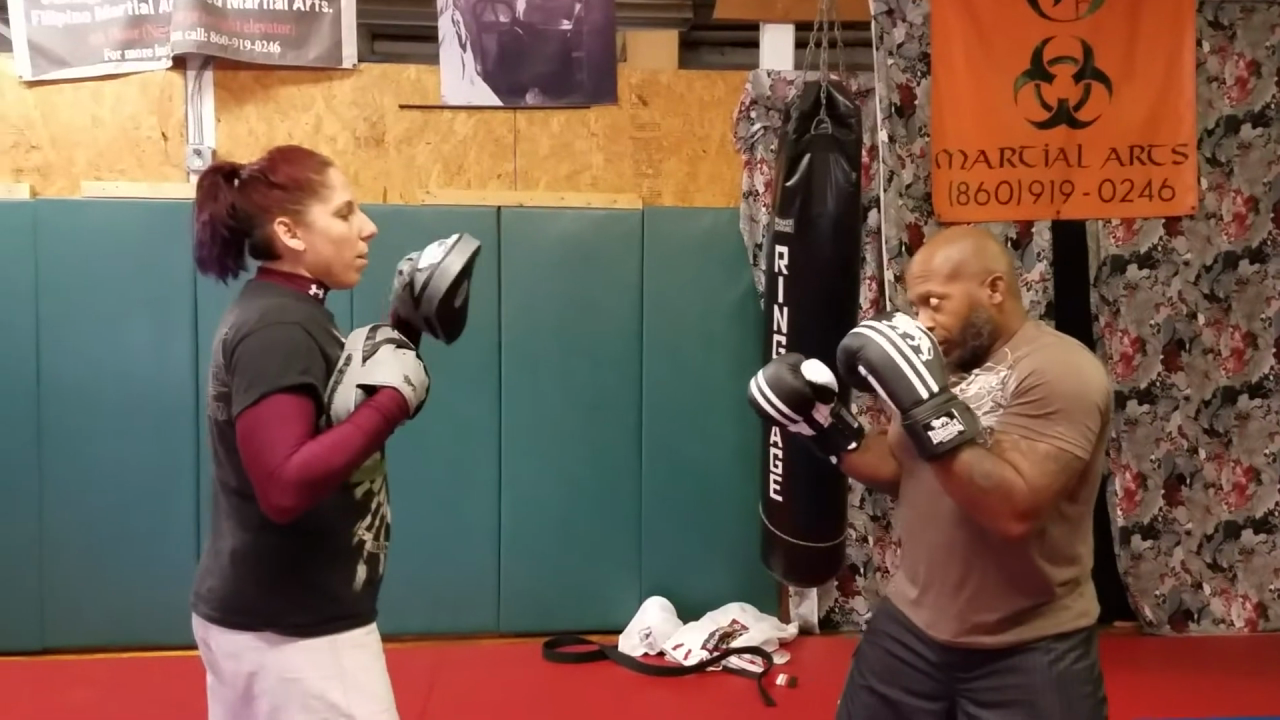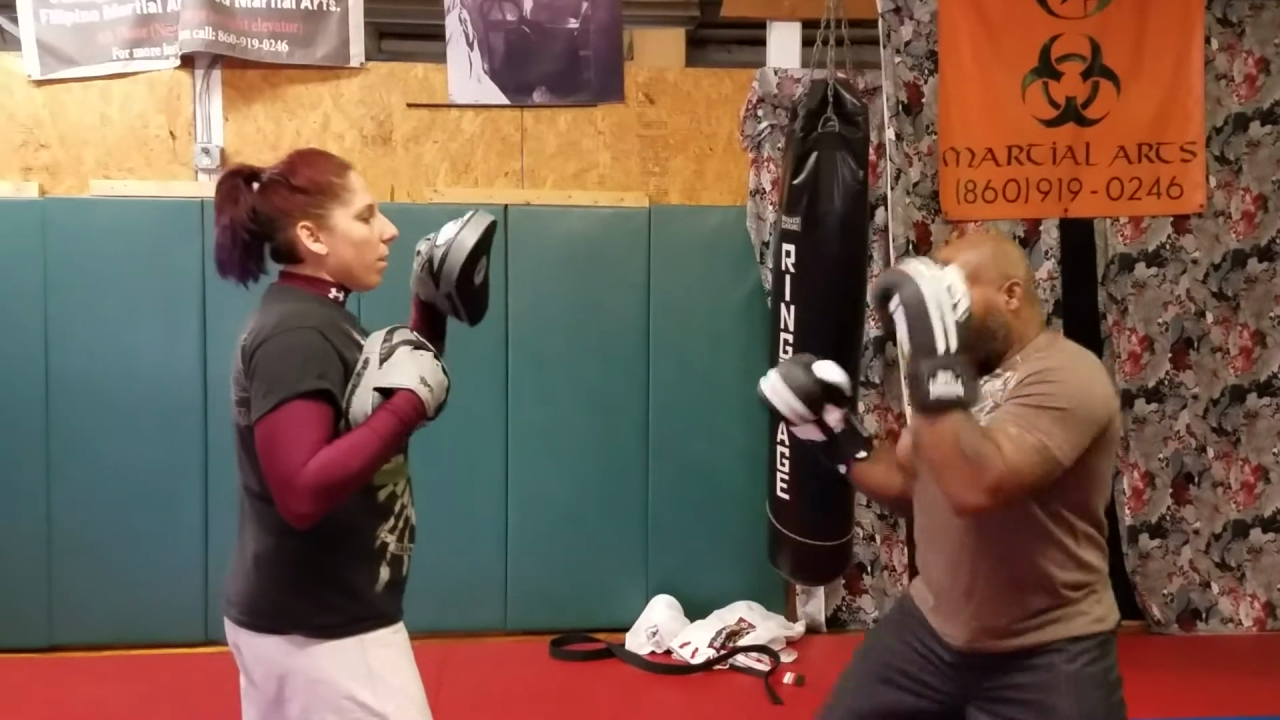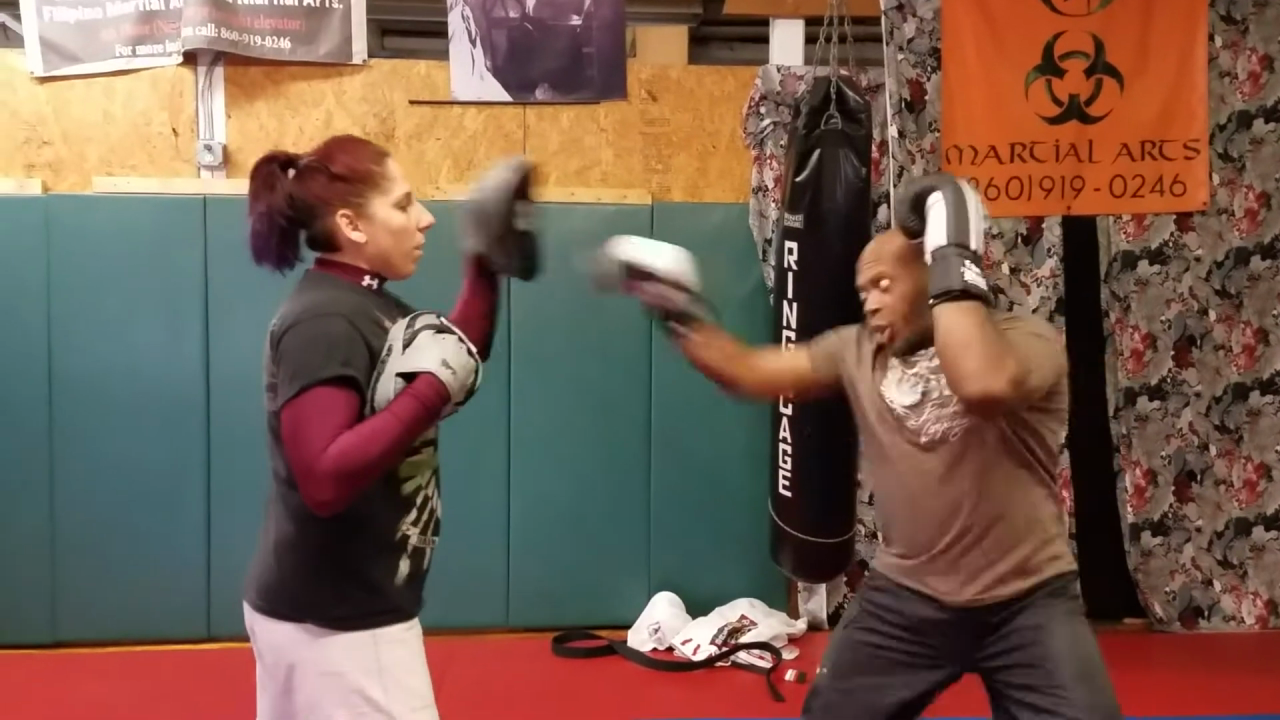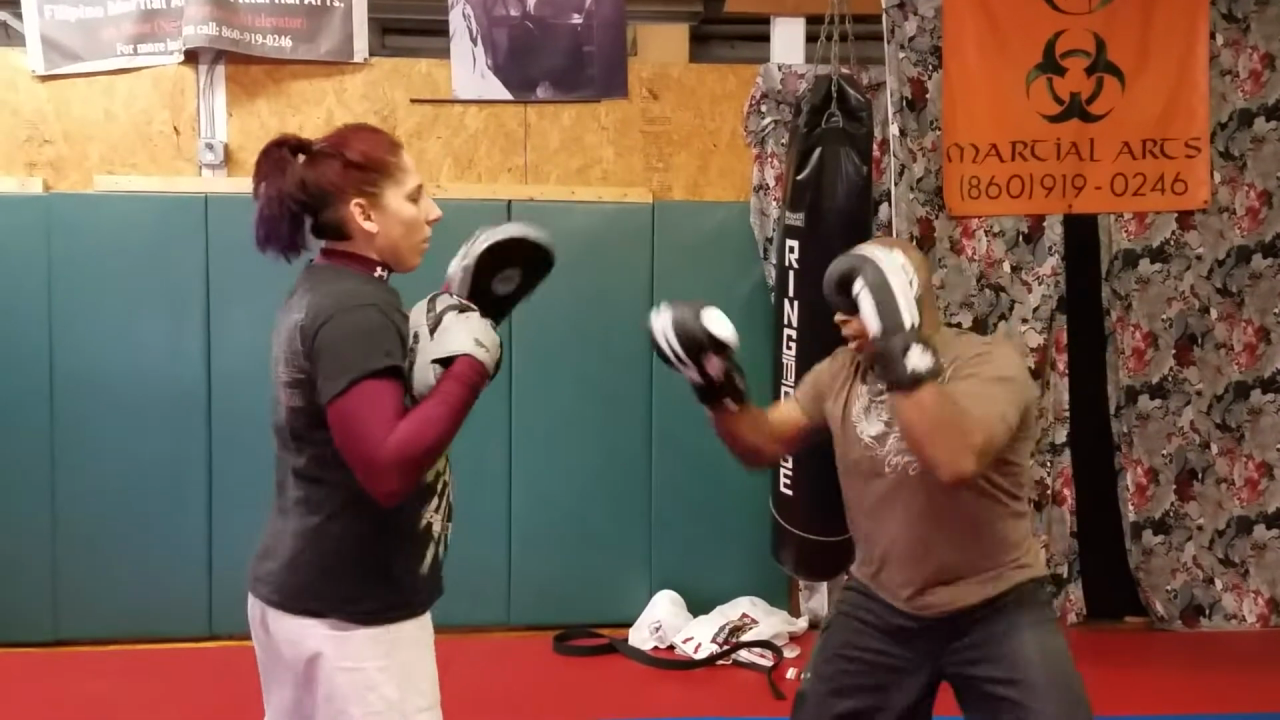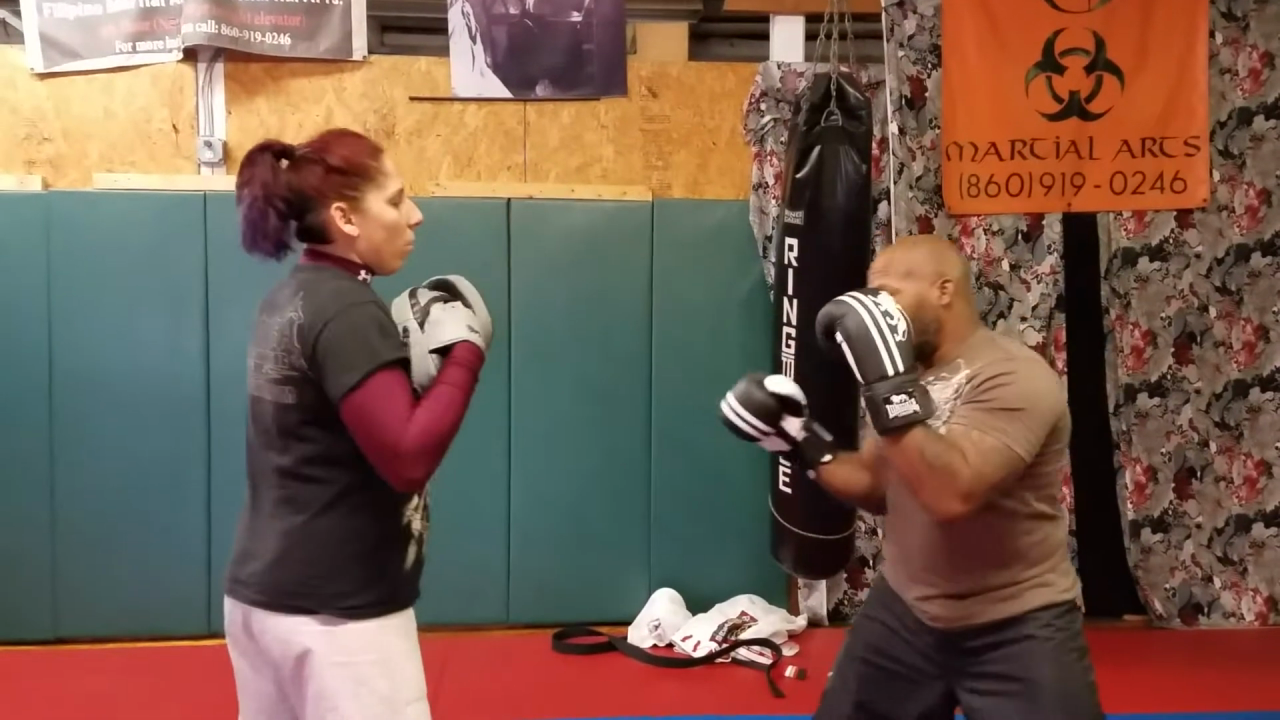
dt=0.2s
person 1, frame 1
left shoulder: (287, 312)
right shoulder: (278, 330)
left elbow: (330, 420)
right elbow: (285, 487)
left wrist: (404, 327)
right wrist: (393, 400)
right hip: (295, 628)
person 1, frame 2
left shoulder: (315, 317)
right shoulder: (296, 336)
right elbow: (303, 493)
left wrist: (430, 312)
right wrist: (410, 403)
right hip: (324, 630)
person 1, frame 3
left shoulder: (362, 302)
right shoulder: (324, 322)
left elbow: (454, 355)
right elbow: (326, 479)
left wrist: (486, 263)
right wrist: (433, 388)
right hip: (341, 618)
person 1, frame 4
left shoulder: (328, 295)
right shoulder: (344, 311)
left elbow: (386, 348)
right elbow: (388, 469)
left wrist: (462, 307)
right wrist: (472, 364)
left hip: (294, 593)
right hip: (349, 611)
person 1, frame 5
left shoulder: (292, 299)
right shoulder: (347, 312)
right elbow: (409, 458)
left wrist: (417, 346)
right wrist: (464, 351)
right hip: (338, 609)
person 2, frame 1
left shoulder: (1061, 371)
right shoulder: (940, 361)
left elbow: (1015, 511)
right elbow: (896, 466)
left wrist: (929, 406)
right wrist: (826, 426)
left hip: (1028, 651)
right hip: (912, 626)
person 2, frame 2
left shoulder: (1067, 378)
right shoulder: (958, 369)
left elbow: (973, 489)
right elbow: (903, 481)
left wrist: (935, 364)
right wrist: (836, 431)
left hip: (1047, 652)
right hip: (932, 627)
person 2, frame 3
left shoulder: (1024, 339)
right shoulder: (859, 349)
left elbow: (985, 385)
right elbow: (750, 370)
left wrist: (955, 264)
right wrist: (678, 309)
left hip: (1028, 603)
right hip: (905, 594)
person 2, frame 4
left shoulder: (989, 366)
right shoulder: (842, 372)
left elbow: (955, 461)
right elbow: (763, 443)
left wrist: (900, 345)
right wrist: (715, 383)
left hip: (995, 606)
right hip: (881, 605)
person 2, frame 5
left shoulder: (1015, 377)
right shoulder: (895, 372)
left elbow: (951, 495)
right elbow: (876, 485)
left wrist: (890, 385)
right wrist: (802, 440)
left hip: (1021, 624)
right hip: (907, 610)
